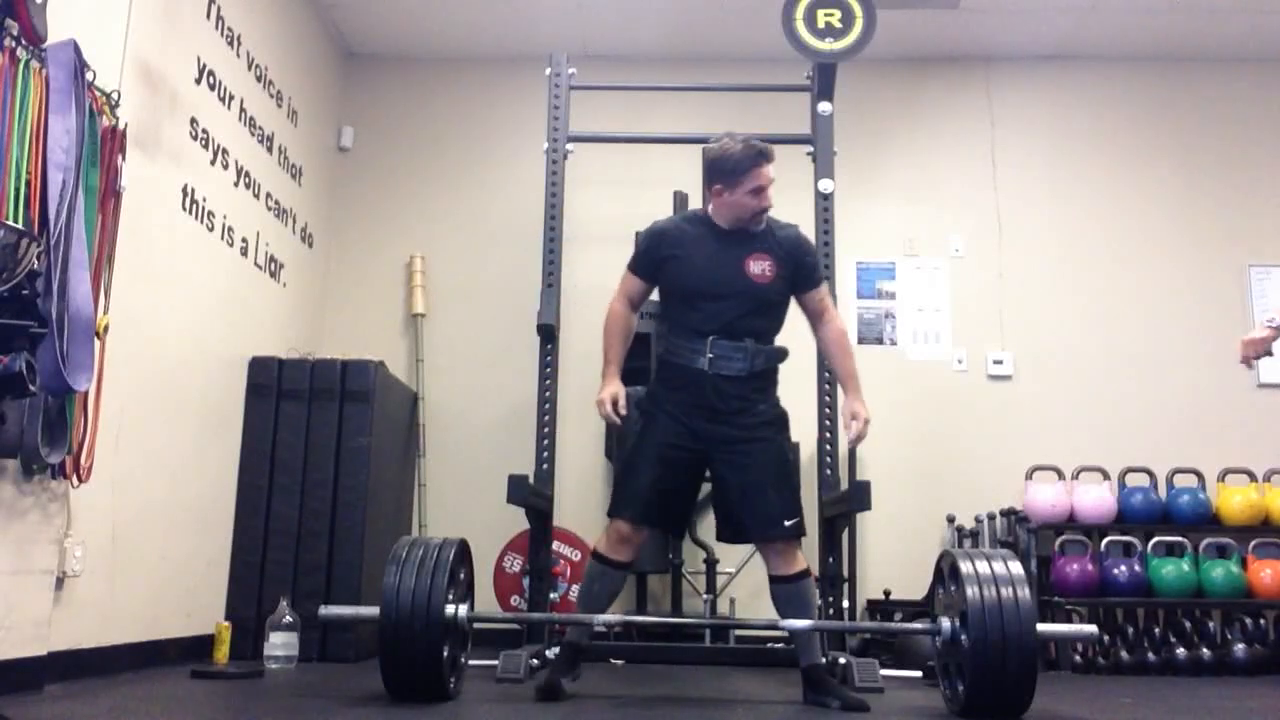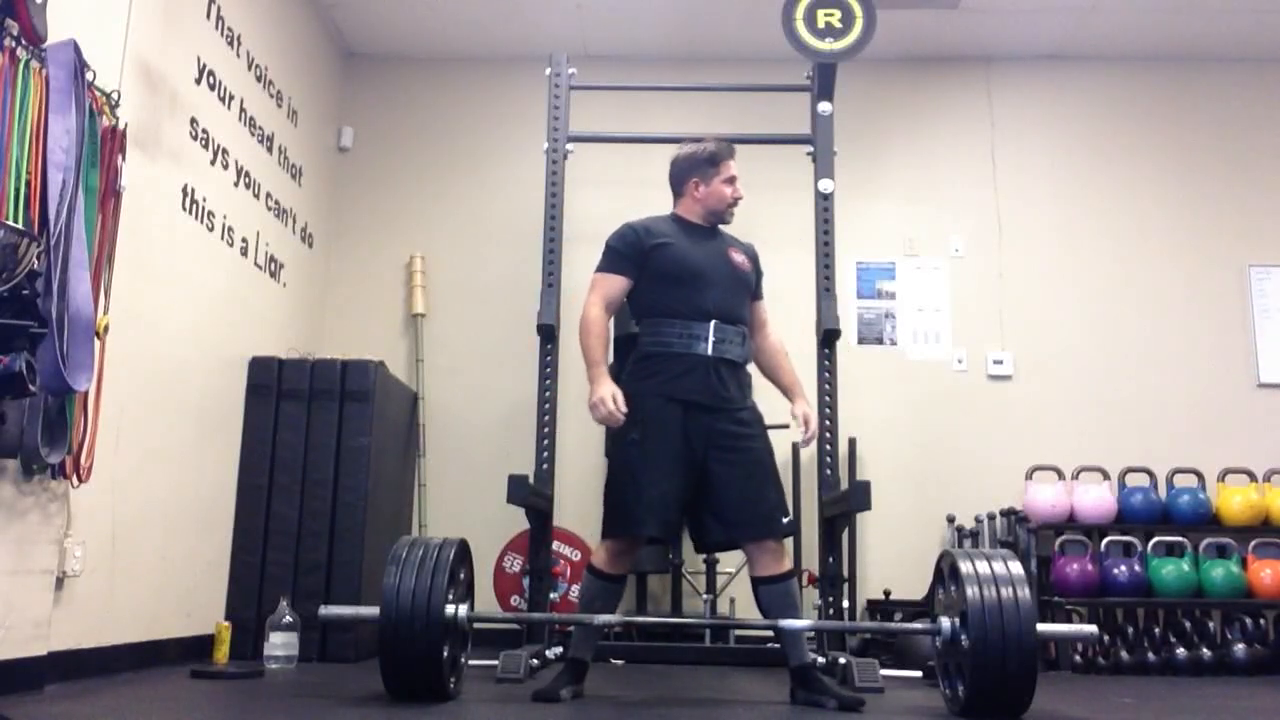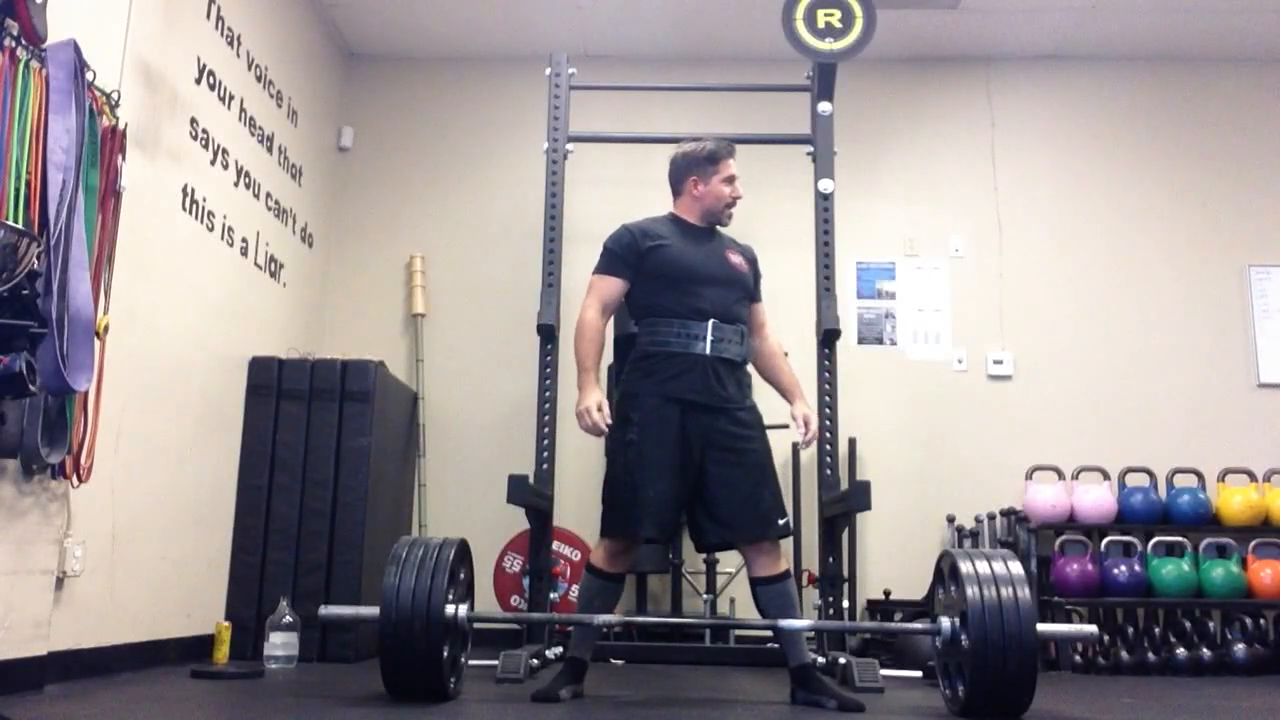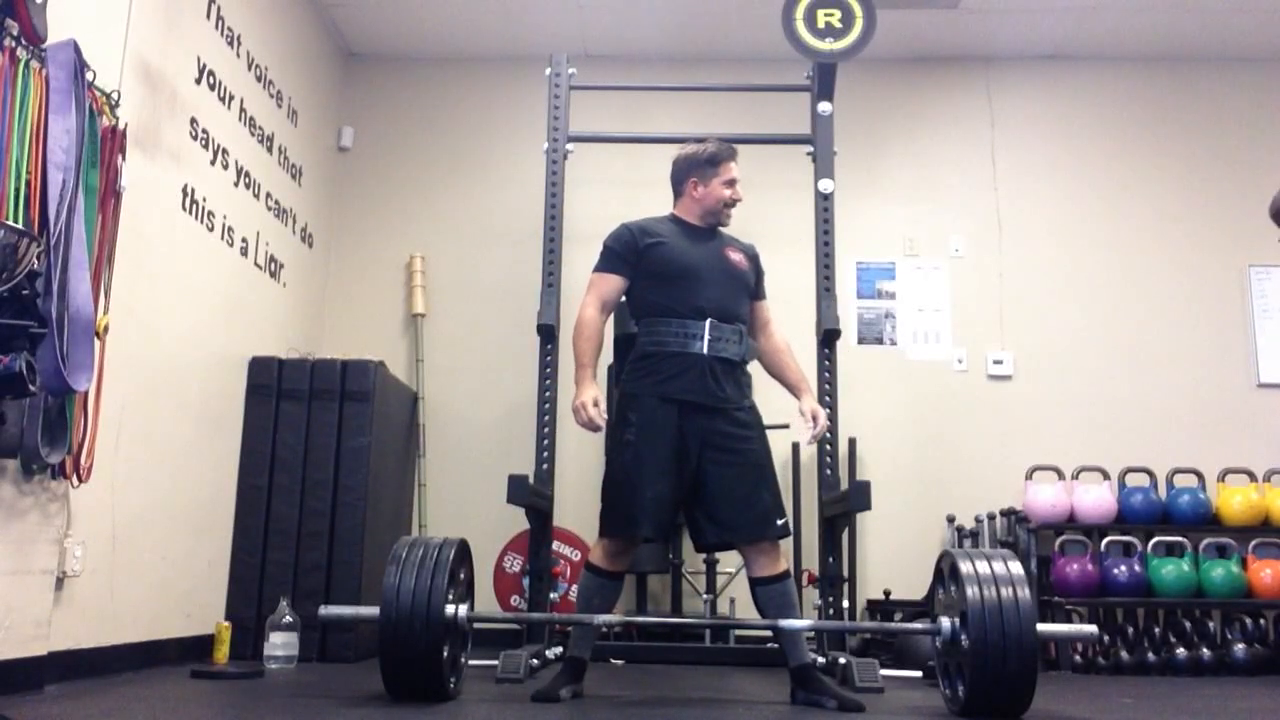
dt=1s
person 1, frame 1
left shoulder: (788, 245)
right shoulder: (667, 238)
left elbow: (825, 319)
right elbow: (625, 304)
left wrist: (852, 392)
right wrist: (610, 376)
left hip: (750, 412)
right hip: (673, 403)
left knee: (781, 541)
right knee: (624, 528)
left ankle: (815, 675)
right ankle: (570, 654)
person 1, frame 2
left shoulder: (743, 254)
right shoulder: (641, 237)
left elbow: (761, 334)
right elbow: (598, 308)
left wrist: (797, 395)
right wrist: (601, 379)
left hip: (731, 409)
right hip: (657, 405)
left knee: (767, 538)
right knee: (623, 537)
left ankle: (803, 673)
right ankle: (575, 666)
person 1, frame 3
left shoulder: (741, 255)
right shoulder: (638, 239)
left elbow: (761, 336)
right elbow: (595, 311)
left wrist: (797, 397)
right wrist: (589, 385)
left hip: (731, 410)
right hip: (655, 406)
left knee: (763, 539)
right knee: (620, 537)
left ankle: (803, 674)
right ankle: (574, 667)
person 1, frame 4
left shoulder: (743, 254)
right shoulder: (638, 237)
left elbow: (765, 332)
right elbow: (594, 307)
left wrist: (804, 392)
right wrist: (585, 381)
left hip: (730, 409)
right hip: (654, 406)
left knee: (762, 539)
right knee: (619, 536)
left ankle: (803, 673)
right ankle: (573, 665)
